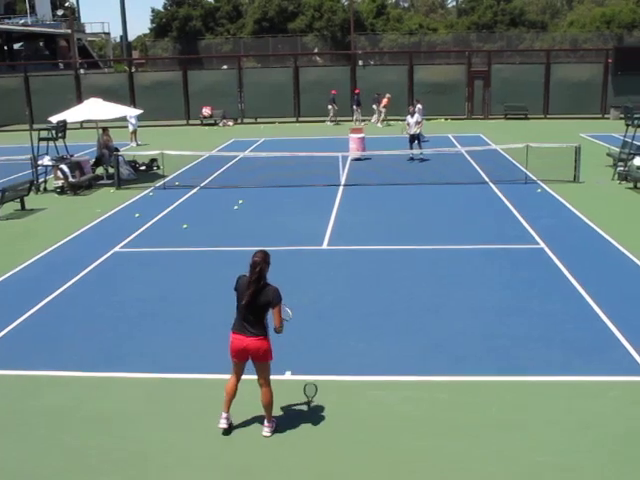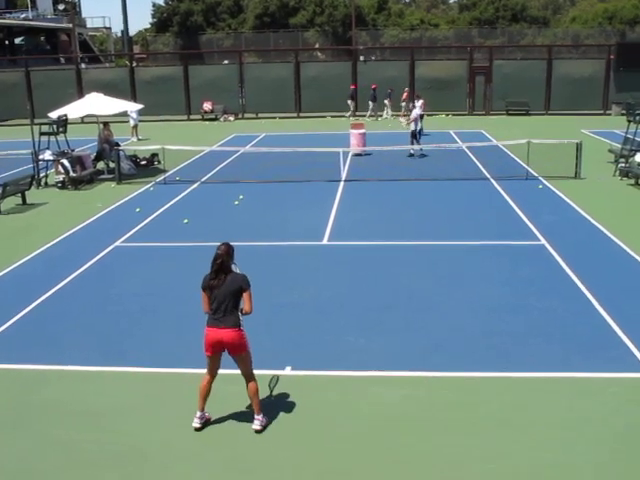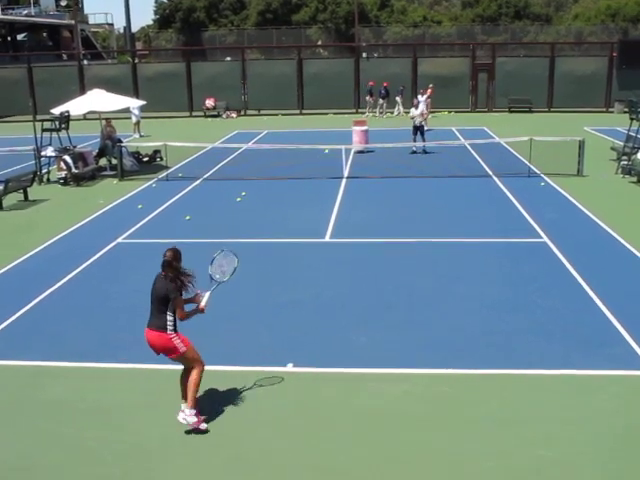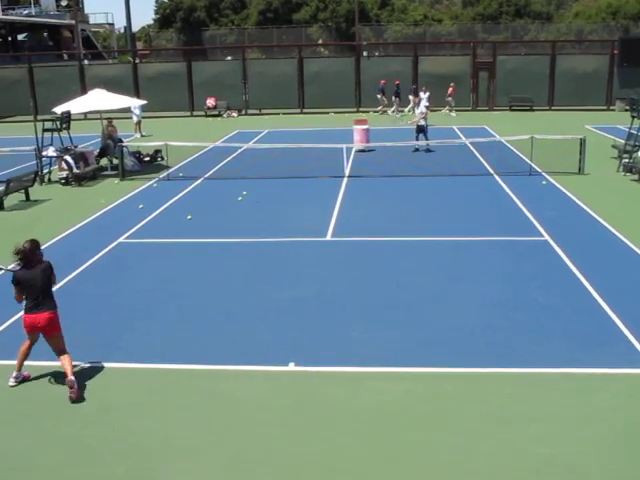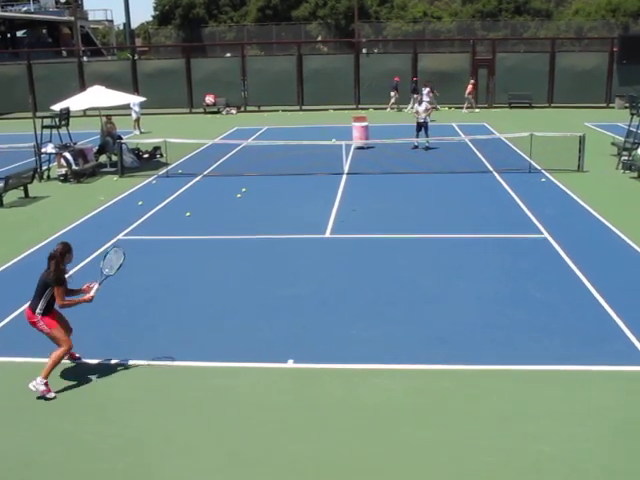
dt=1s
person 1, frame 1
left shoulder: (240, 282)
right shoulder: (272, 292)
right elbow: (278, 325)
right wrist: (279, 328)
left hip: (237, 338)
right hip: (259, 342)
left knee: (235, 377)
right knee: (264, 383)
left ankle: (225, 417)
right ankle: (268, 424)
person 1, frame 2
left shoulder: (207, 279)
right shoulder: (240, 279)
left elbow: (207, 309)
right elbow: (248, 309)
left hip: (212, 332)
right hip: (233, 333)
left knee: (210, 374)
right knee: (248, 375)
left ankle: (199, 416)
right ankle: (258, 418)
person 1, frame 3
left shoulder: (161, 278)
right shoulder: (174, 285)
right elbow: (181, 316)
left wrist: (191, 299)
right wrist: (197, 310)
left hip: (152, 334)
right hip: (165, 336)
left knee: (189, 365)
right knee: (198, 366)
left ankle: (187, 409)
right ankle: (189, 412)
person 1, frame 4
left shoulder: (18, 275)
right shoulder: (46, 265)
left elbow: (18, 299)
left hip: (29, 316)
right hip: (49, 315)
left knee: (30, 341)
right knee: (61, 351)
left ankle: (16, 375)
right ankle: (69, 378)
person 1, frame 5
left shoulder: (55, 269)
right shoulder: (57, 276)
left elbow: (63, 292)
right elbow: (61, 302)
left wrist: (82, 290)
right wrist: (82, 300)
left hip: (45, 310)
right hip: (38, 315)
left knee: (67, 331)
right knee: (66, 345)
left ankle: (68, 355)
right ankle: (40, 382)
